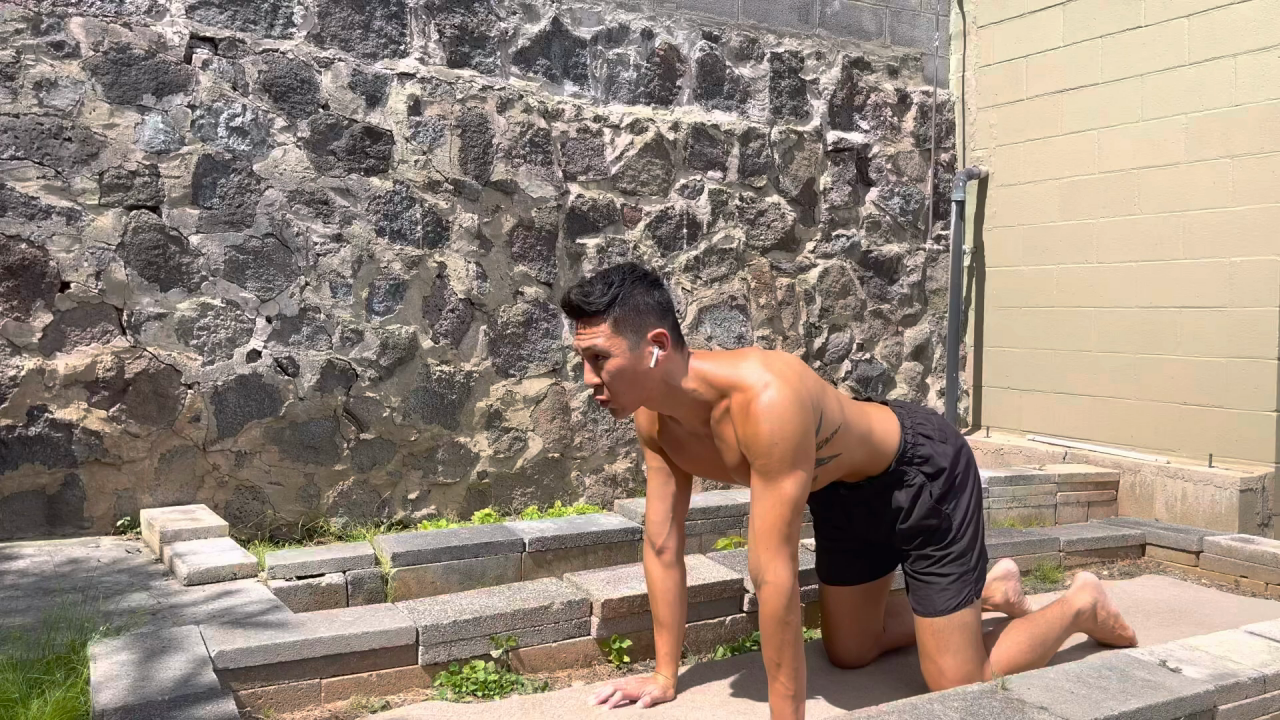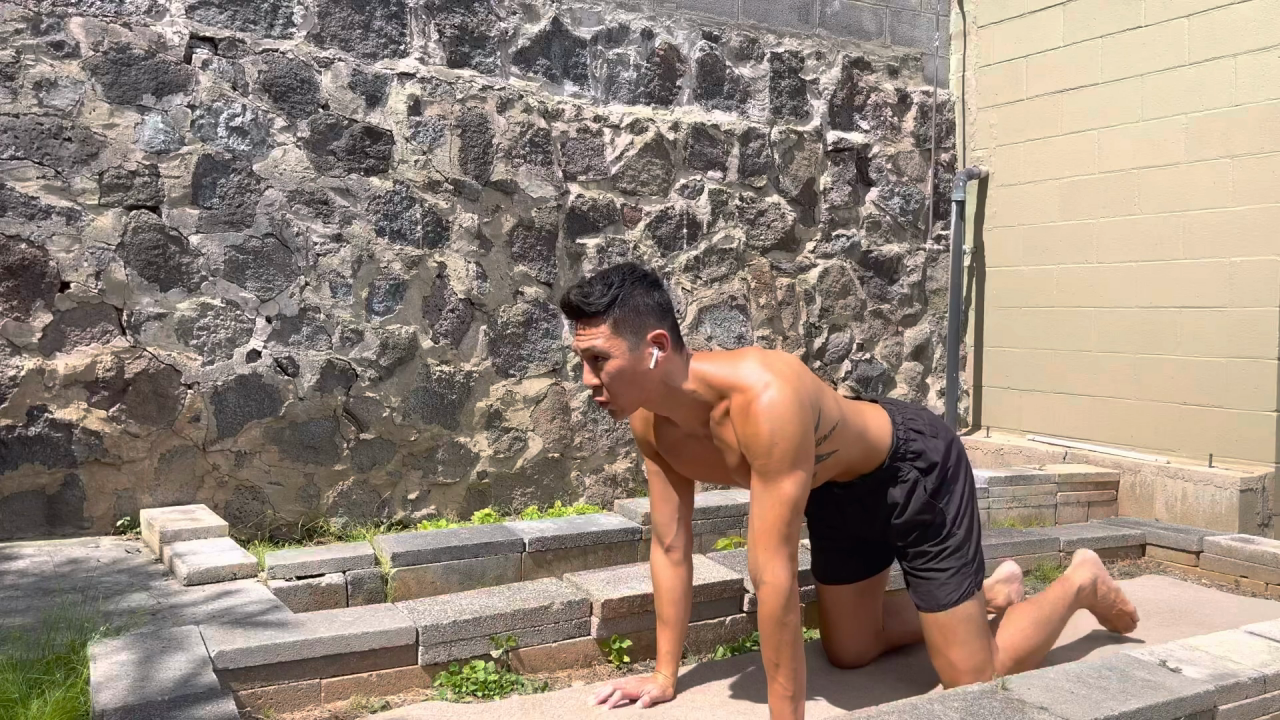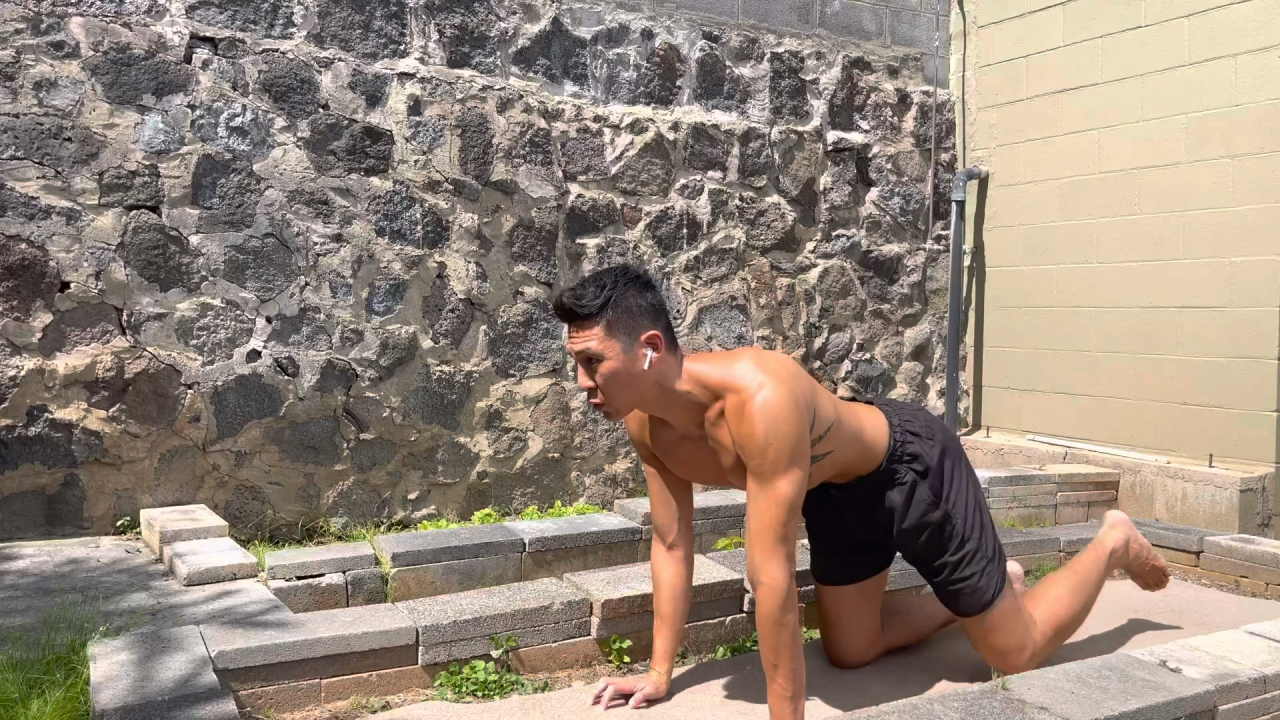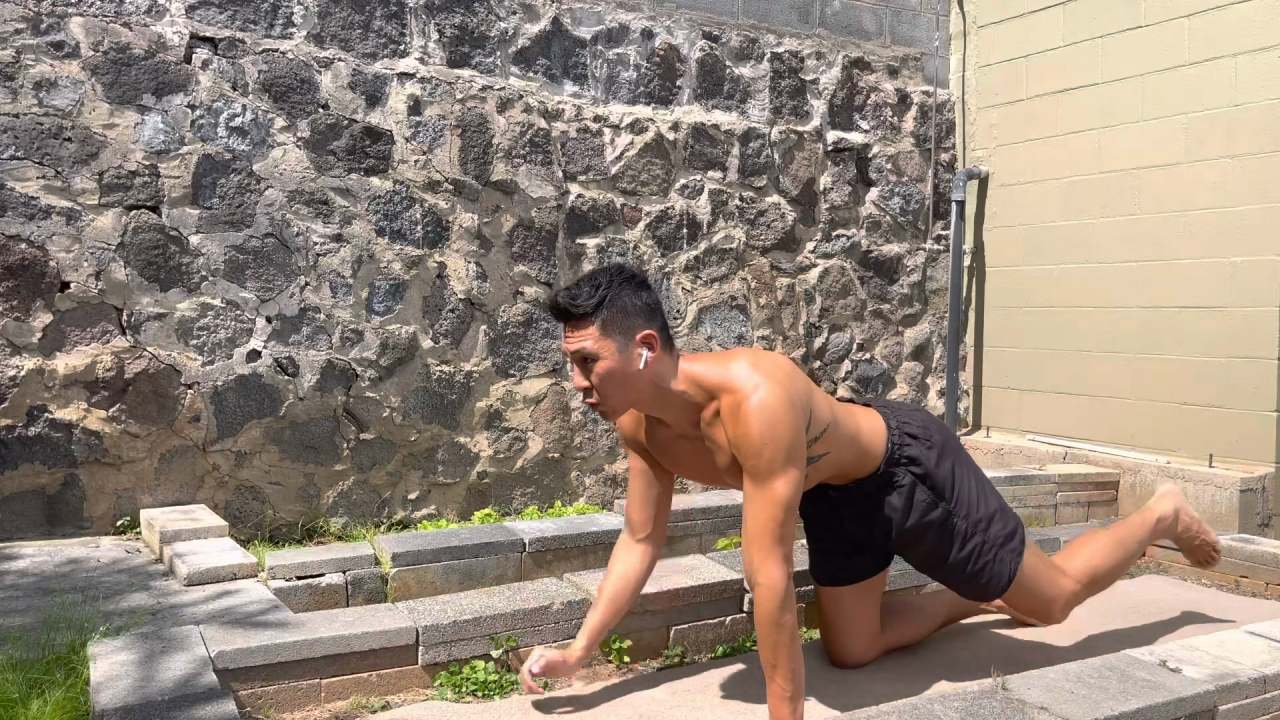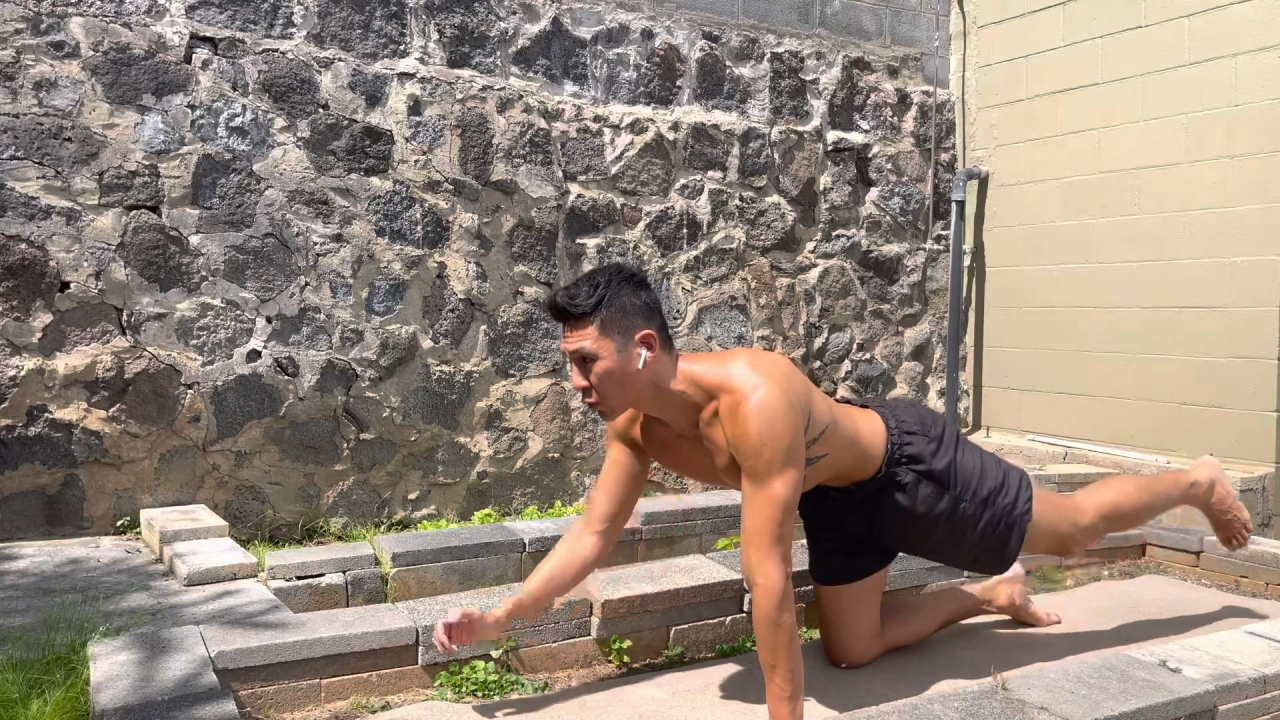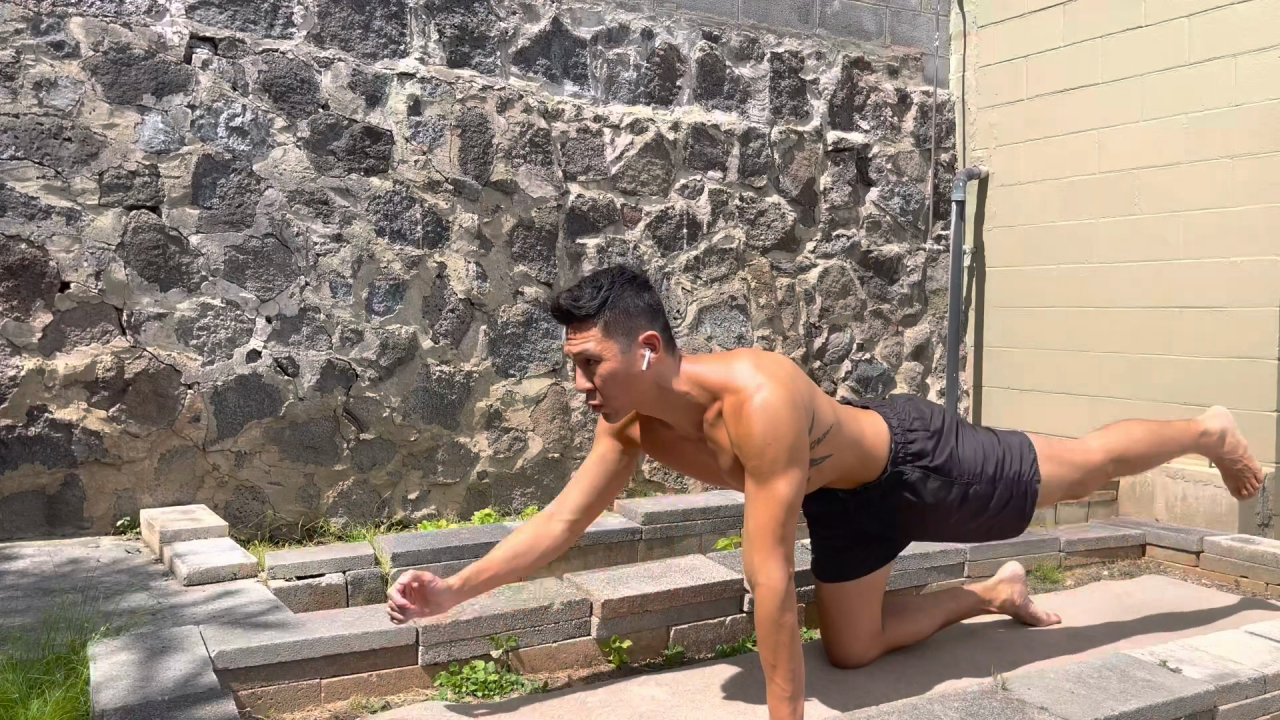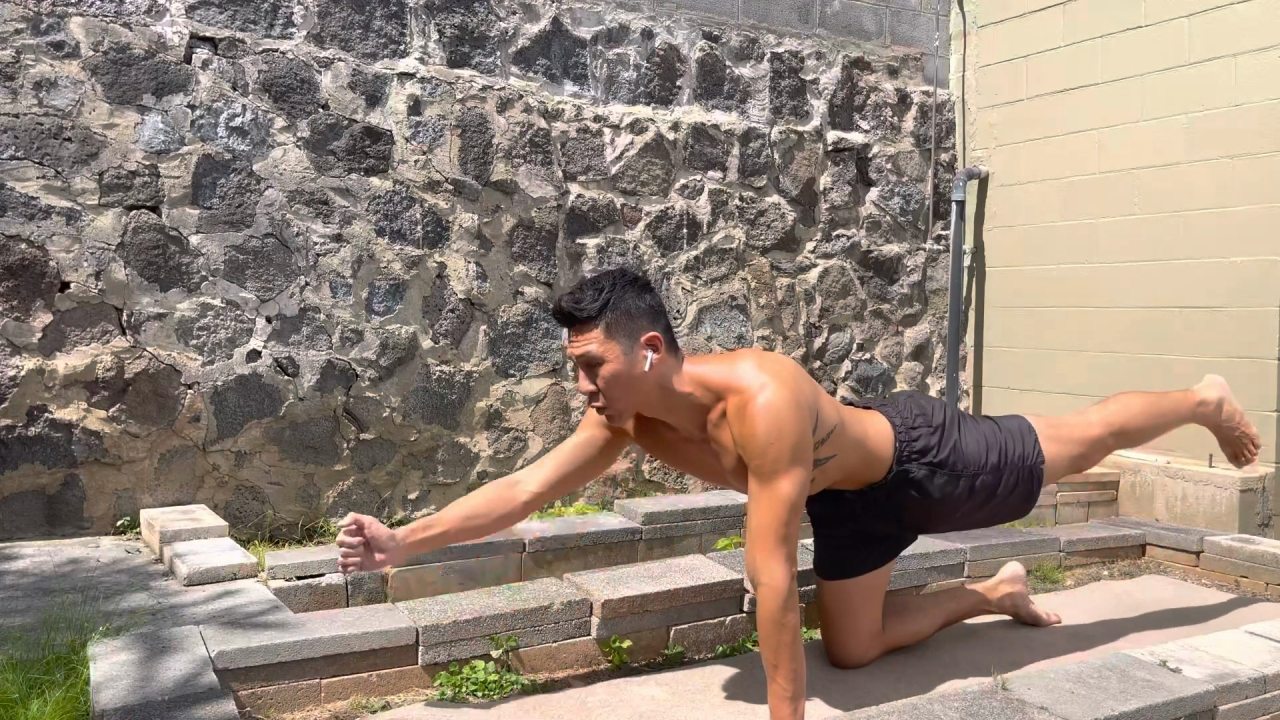
dt=0.2s
person 1, frame 1
left shoulder: (766, 399)
right shoulder: (653, 418)
left elbow: (773, 573)
right elbow: (662, 545)
left hip: (922, 468)
right hip: (846, 487)
right knee: (849, 654)
left ankle: (1079, 605)
right ankle: (992, 589)
person 1, frame 2
left shoulder: (765, 400)
right shoulder: (649, 423)
left elbow: (773, 574)
right elbow: (670, 547)
left hip: (914, 463)
right hip: (840, 485)
right knee: (848, 652)
left ankle: (1079, 581)
right ankle: (990, 589)
person 1, frame 3
left shoulder: (761, 400)
right shoulder: (645, 423)
left elbow: (772, 575)
right elbow: (672, 544)
right wrist: (659, 669)
left hip: (909, 463)
right hip: (839, 487)
left knee: (1016, 655)
right knee: (849, 652)
left ankle: (1112, 541)
right ankle: (980, 592)
person 1, frame 4
left shoulder: (756, 401)
right shoulder: (639, 424)
left elbow: (768, 575)
right elbow: (640, 539)
right wrist: (578, 650)
left hip: (909, 463)
right hip: (836, 489)
left knee: (1054, 597)
right knee: (852, 650)
left ankle: (1167, 512)
right ankle: (992, 593)
person 1, frame 5
left shoulder: (754, 401)
right shoulder: (635, 422)
left elbow: (767, 577)
right elbow: (592, 535)
right wrist: (499, 618)
left hip: (912, 464)
right hip: (840, 489)
left knee: (1071, 528)
right knee: (852, 649)
left ankle: (1198, 481)
right ankle: (994, 593)
person 1, frame 6
left shoulder: (758, 402)
right shoulder: (634, 423)
left elbow: (768, 576)
right elbow: (561, 522)
right wrist: (453, 589)
left hip: (919, 461)
right hip: (846, 489)
left knee: (1081, 469)
right knee: (853, 648)
left ankle: (1207, 431)
right ankle: (994, 593)
person 1, frame 7
left shoulder: (761, 401)
right shoulder: (630, 415)
left elbow: (770, 575)
right elbow: (525, 487)
right wrist: (401, 540)
left hip: (921, 458)
right hip: (850, 490)
left knee: (1078, 441)
left ankle: (1203, 401)
right ankle: (995, 593)
